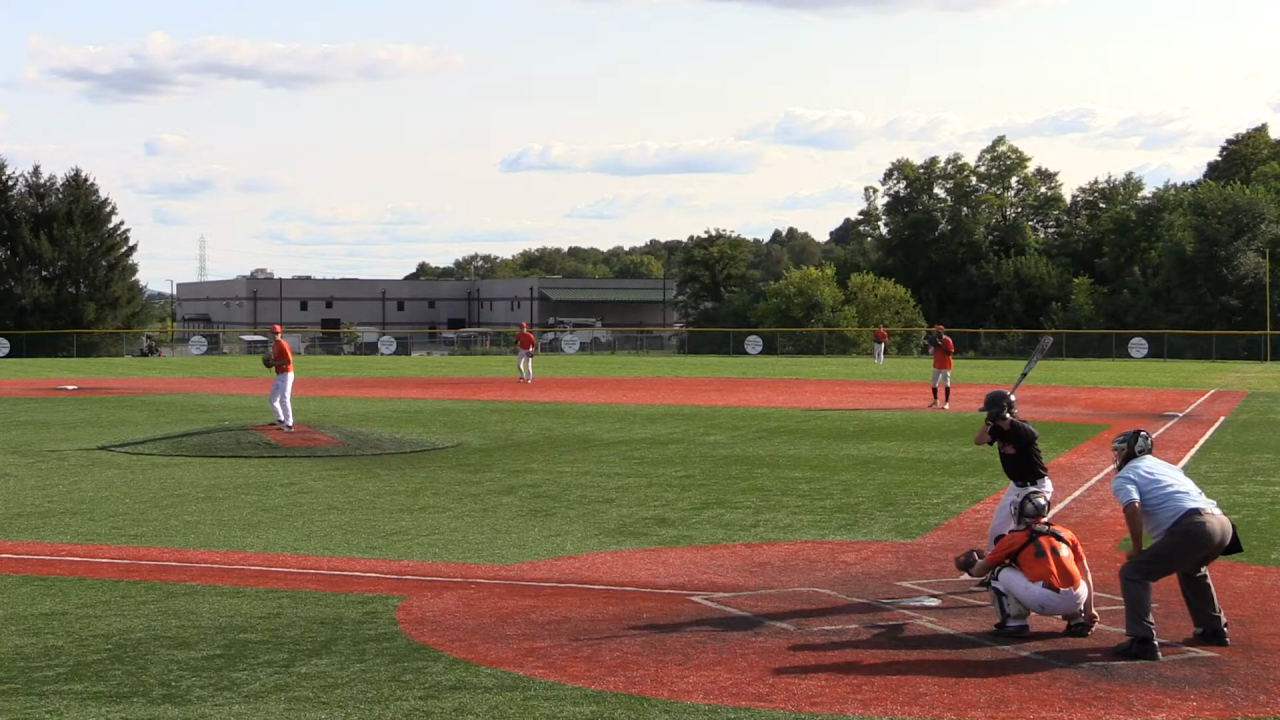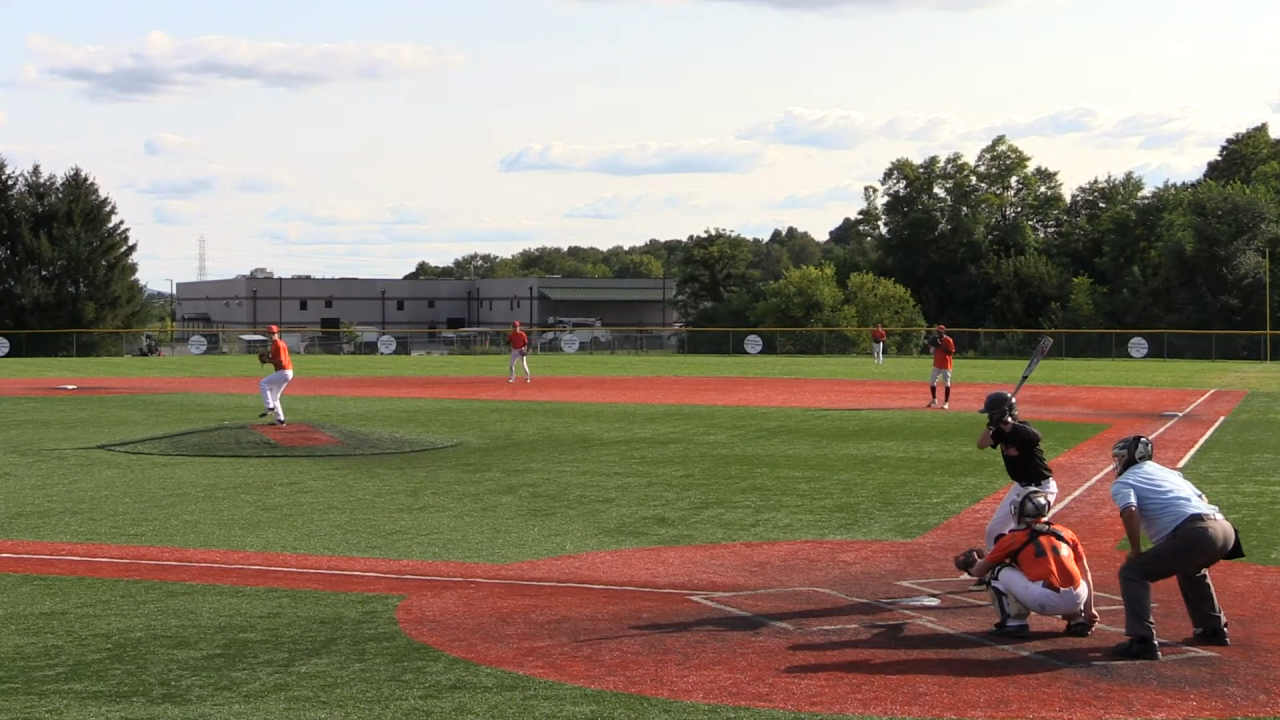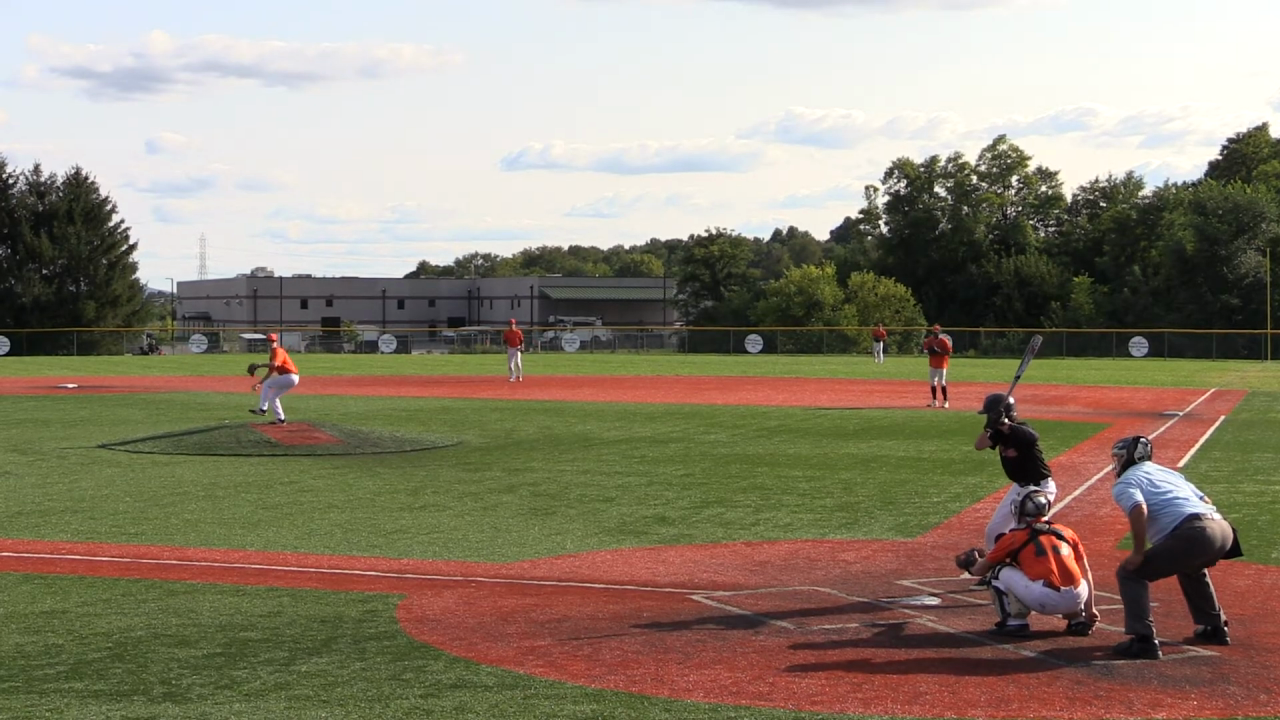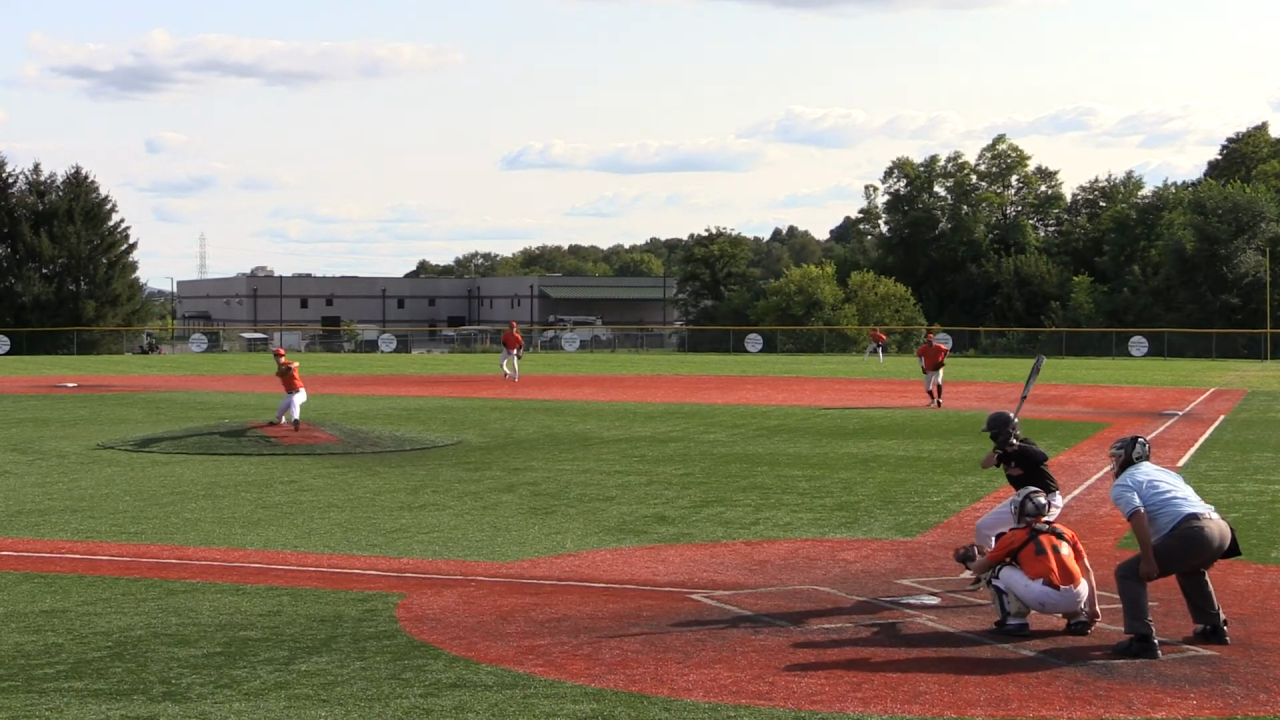
dt=0.4s
person 1, frame 1
left shoulder: (1123, 477)
right shoulder: (1168, 467)
left elbow: (1133, 508)
left wrist: (1137, 548)
left hip: (1194, 528)
right hip: (1222, 523)
left knee: (1133, 572)
right knee: (1191, 570)
left ankle: (1143, 642)
right ankle: (1214, 629)
person 1, frame 2
left shoulder: (1123, 482)
right shoulder: (1169, 472)
left elbow: (1130, 512)
left wrist: (1135, 551)
left hip: (1196, 533)
right hip: (1225, 528)
left knee: (1132, 572)
right knee: (1189, 569)
left ankle: (1143, 641)
right ankle: (1214, 629)
person 1, frame 3
left shoulder: (1124, 483)
right shoulder: (1169, 472)
left elbow: (1139, 510)
left wrist: (1139, 553)
left hip: (1195, 533)
right hip: (1223, 528)
left knee: (1129, 573)
right knee: (1190, 568)
left ankle: (1144, 641)
right ankle: (1215, 628)
person 1, frame 4
left shoulder: (1122, 484)
right shoulder: (1167, 473)
left elbow: (1138, 516)
left wrist: (1148, 560)
left hip: (1193, 533)
right hip: (1221, 528)
left knee: (1127, 573)
right knee: (1190, 568)
left ankle: (1144, 640)
right ankle: (1214, 628)
person 2, frame 1
left shoulder: (1021, 427)
right shoulder: (999, 428)
left elbow: (1033, 435)
right elbow: (978, 440)
left wrist: (1006, 418)
right wrist: (989, 421)
left hip: (1036, 488)
right hip: (1016, 487)
right knee: (995, 532)
person 2, frame 2
left shoulder: (1023, 429)
right shoulder: (1001, 431)
left elbow: (1037, 437)
right elbow: (981, 445)
left wrist: (1008, 422)
right wrist: (991, 425)
left hip: (1040, 488)
right hip: (1020, 487)
right knee: (994, 531)
person 2, frame 3
left shoulder: (1022, 429)
right shoulder: (1000, 432)
left elbow: (1034, 438)
right elbow: (979, 446)
left wrist: (1005, 424)
right wrist: (988, 427)
left hip: (1039, 488)
right hip: (1019, 488)
right knee: (993, 531)
person 2, frame 4
left shoulder: (1025, 447)
right shoulder: (1003, 449)
left elbow: (1043, 456)
right elbow: (984, 464)
left wrist: (1015, 445)
right wrist: (998, 450)
left hip: (1047, 500)
right knee: (984, 527)
person 3, frame 1
left shoulder: (1015, 538)
right shoulder: (1066, 533)
left elbow: (979, 571)
right elbow: (1085, 573)
left wrist: (971, 566)
right wrist: (1089, 610)
left hip: (1045, 601)
right hip: (1076, 600)
left knee: (999, 572)
left ankle: (1015, 624)
right ankle: (1078, 621)
person 3, frame 2
left shoulder: (1015, 537)
right shoulder: (1066, 532)
left elbow: (979, 571)
right elbow: (1085, 572)
left wrist: (970, 566)
right wrist: (1089, 609)
left hip: (1045, 601)
right hip: (1077, 600)
left knee: (999, 572)
left ankle: (1015, 623)
right ankle: (1078, 621)
person 3, frame 3
left shoulder: (1015, 537)
right shoulder: (1067, 532)
left elbow: (980, 570)
right elbow: (1086, 572)
left wrist: (971, 565)
right wrist: (1090, 609)
left hip: (1046, 600)
right hip: (1077, 599)
left knee: (999, 571)
left ankle: (1016, 623)
right ankle: (1078, 620)
person 3, frame 4
left shoulder: (1015, 536)
right shoulder: (1065, 532)
left elbow: (980, 568)
right elbow: (1086, 570)
left wrist: (969, 562)
right wrist: (1093, 606)
left hip: (1045, 598)
right hip: (1077, 598)
left knee: (1000, 571)
left ankle: (1015, 622)
right ankle: (1079, 619)
